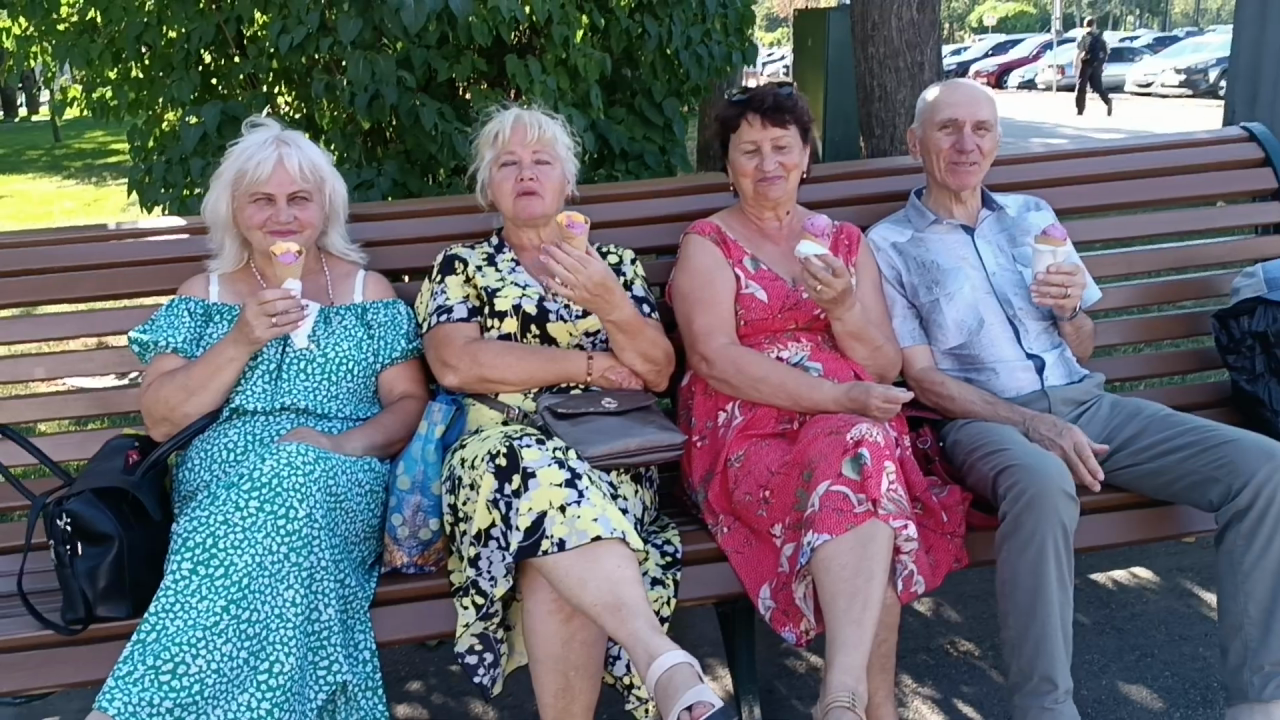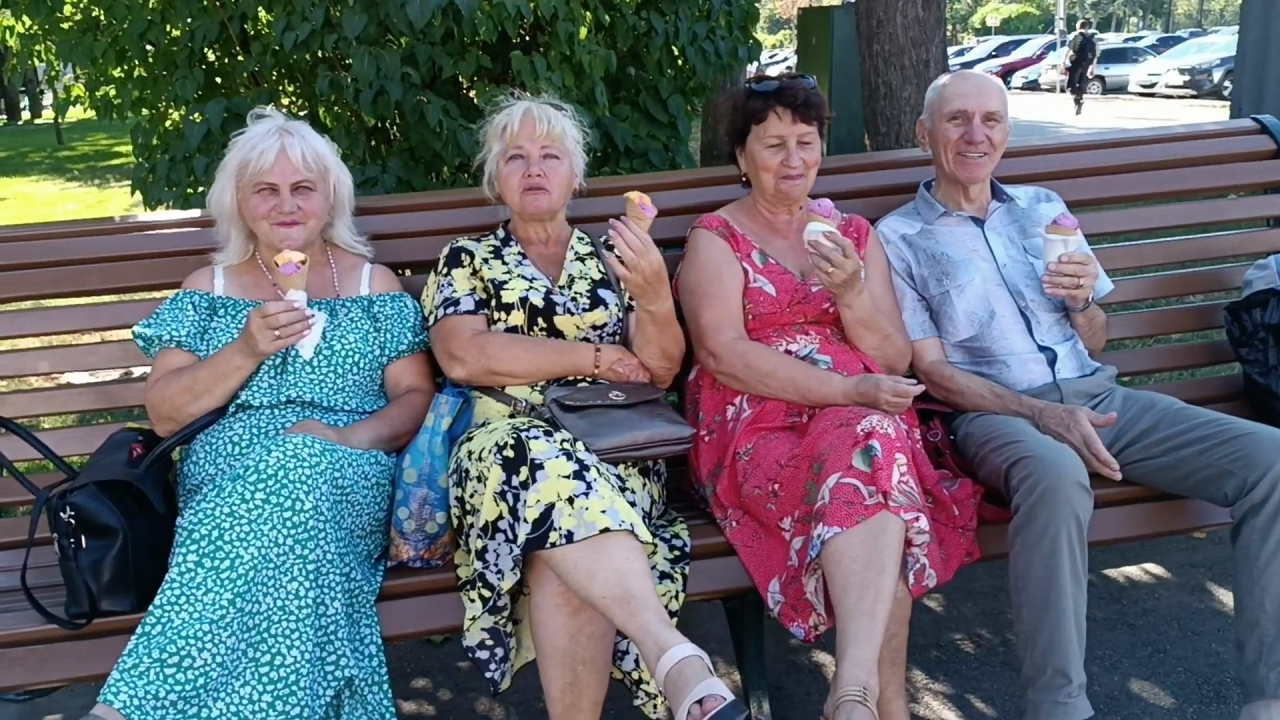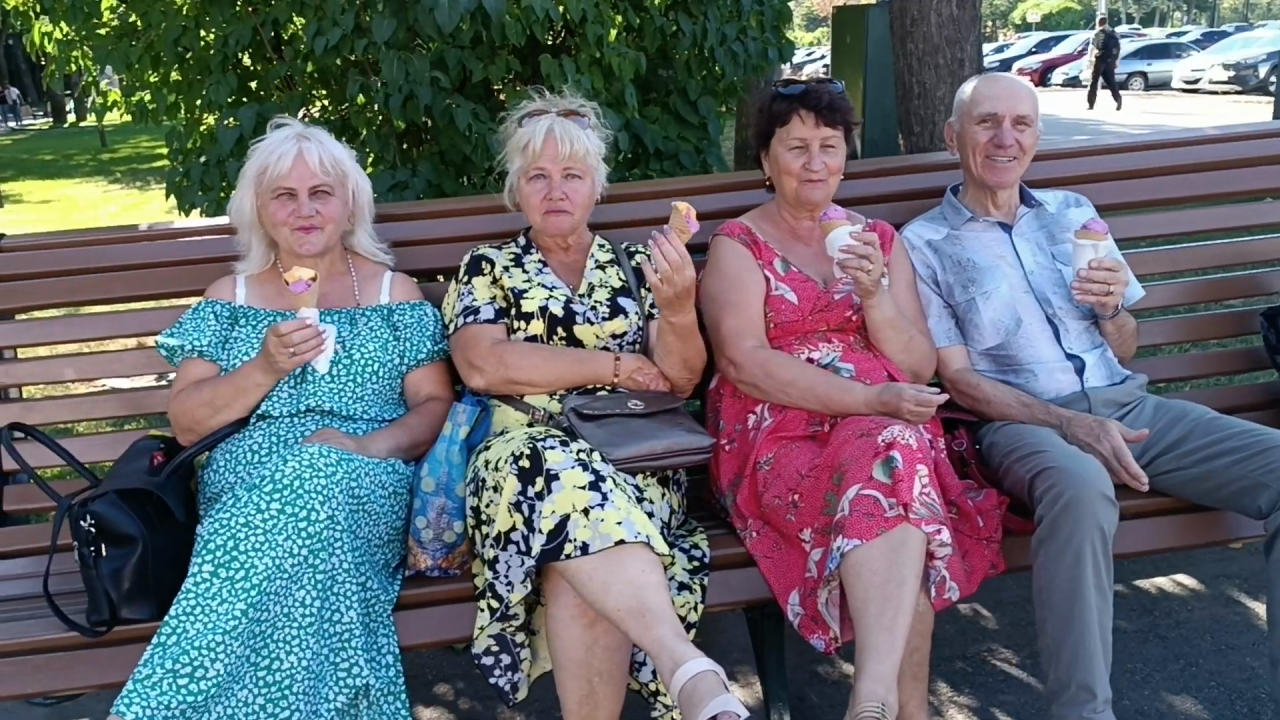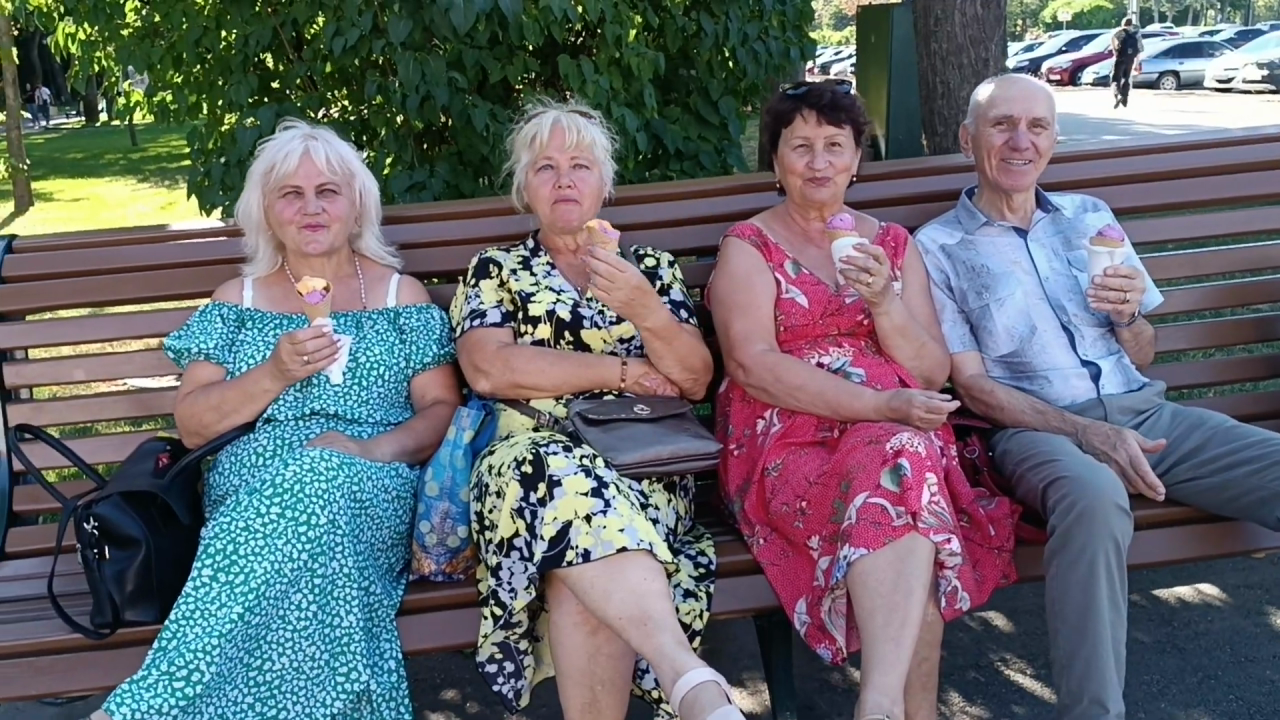
dt=0.5s
person 1, frame 1
left shoulder: (1033, 215)
right shoulder: (889, 245)
right elbow: (923, 378)
left wrist: (1070, 312)
right wrist: (1032, 423)
left hip: (1086, 402)
right hip: (984, 419)
right knee: (1044, 487)
person 1, frame 2
left shoulder: (1044, 207)
right shoulder: (899, 238)
right elbow: (933, 370)
left wrist: (1081, 303)
right wrist: (1044, 414)
left hip: (1097, 395)
right hip: (995, 412)
right knee: (1056, 476)
person 1, frame 3
left shoulder: (1073, 211)
right shoulder: (924, 244)
right elbow: (958, 378)
left wrist: (1111, 310)
right wrist: (1069, 423)
left hip: (1128, 403)
right hip: (1022, 420)
right knee: (1080, 486)
person 1, frame 4
left shoulder: (1091, 216)
right shoulder: (938, 247)
right elbow: (972, 385)
left wrist: (1127, 317)
right wrist: (1086, 432)
left hip: (1145, 412)
right hip: (1036, 427)
right knee: (1095, 497)
person 2, frame 1
left shoulder: (847, 240)
right shoulder: (708, 244)
left elbow: (885, 367)
right elbow: (716, 360)
left wrist: (841, 306)
right wrist: (839, 397)
left hip: (851, 422)
right hip: (748, 430)
left knee: (861, 453)
right knee: (858, 460)
person 2, frame 2
left shoulder: (855, 233)
right shoulder: (716, 237)
left elbow: (894, 360)
right elbow: (723, 355)
left wrist: (851, 293)
right wrist: (847, 390)
left hip: (863, 413)
right hip: (757, 424)
left knee: (869, 445)
right knee: (869, 452)
person 2, frame 3
left shoulder: (880, 238)
right shoulder: (737, 245)
left elbow: (918, 366)
right elbow: (745, 364)
left wrist: (874, 295)
right wrist: (870, 400)
left hip: (884, 423)
right hip: (778, 433)
left knee: (891, 455)
right knee: (890, 472)
person 2, frame 4
left shoulder: (893, 243)
right shoulder: (747, 247)
left elbow: (932, 374)
right elbow: (754, 368)
left wrist: (882, 302)
right wrist: (881, 407)
left hip: (895, 431)
right hip: (787, 440)
left knee: (899, 463)
right knee: (901, 474)
person 3, frame 1
left shoulder: (614, 262)
right shoulder: (460, 265)
left elbow: (656, 372)
right elbow: (455, 365)
left wrist: (611, 306)
right wrist: (587, 364)
right hip: (502, 452)
left knee: (560, 571)
right knee: (539, 478)
right ankle: (669, 669)
person 3, frame 2
left shoulder: (615, 256)
right shoulder: (466, 259)
left elbow: (661, 368)
right elbow: (462, 358)
left wrist: (653, 295)
right wrist: (594, 356)
right hip: (509, 446)
left knee: (565, 563)
right knee: (544, 468)
right ankle: (679, 664)
person 3, frame 3
left shoulder: (635, 263)
right shoulder: (486, 267)
left elbow: (682, 378)
right elbow: (482, 367)
left wrist: (678, 308)
right wrist: (615, 366)
right hip: (527, 455)
left knee: (584, 572)
right knee: (562, 479)
person 3, frame 4
left shoulder: (650, 266)
right shoulder: (494, 270)
left elbow: (694, 380)
right elbow: (489, 370)
left wrist: (645, 312)
right wrist: (622, 371)
right hip: (533, 458)
left knee: (584, 549)
right knee: (564, 483)
person 4, frame 1
left shoulder: (368, 291)
right shoulder: (201, 296)
left elbow: (410, 404)
right elbow: (159, 419)
left wrist: (344, 445)
right wrist: (242, 341)
left hip: (337, 484)
right hip: (223, 480)
left knee: (293, 480)
right knee: (268, 511)
person 4, frame 2
left shoulder: (373, 283)
right shoulder: (207, 289)
left elbow: (417, 397)
right elbow: (165, 415)
left wrist: (351, 438)
right wrist: (247, 350)
left hip: (344, 474)
right hip: (228, 473)
left knee: (301, 470)
right knee: (287, 508)
person 4, frame 3
left shoulder: (395, 292)
right shoulder: (228, 297)
left elbow: (436, 406)
right elbow: (186, 423)
left wrist: (371, 446)
right wrist: (267, 366)
left hip: (362, 487)
right hip: (250, 484)
left knee: (311, 488)
right knee: (294, 510)
person 4, frame 4
left shoulder: (401, 294)
right shoulder: (236, 300)
left elbow: (442, 410)
right elbow: (192, 425)
left wrist: (374, 449)
right wrist: (277, 373)
left hip: (370, 489)
right hip: (254, 489)
left knee: (321, 483)
right knee: (309, 513)
